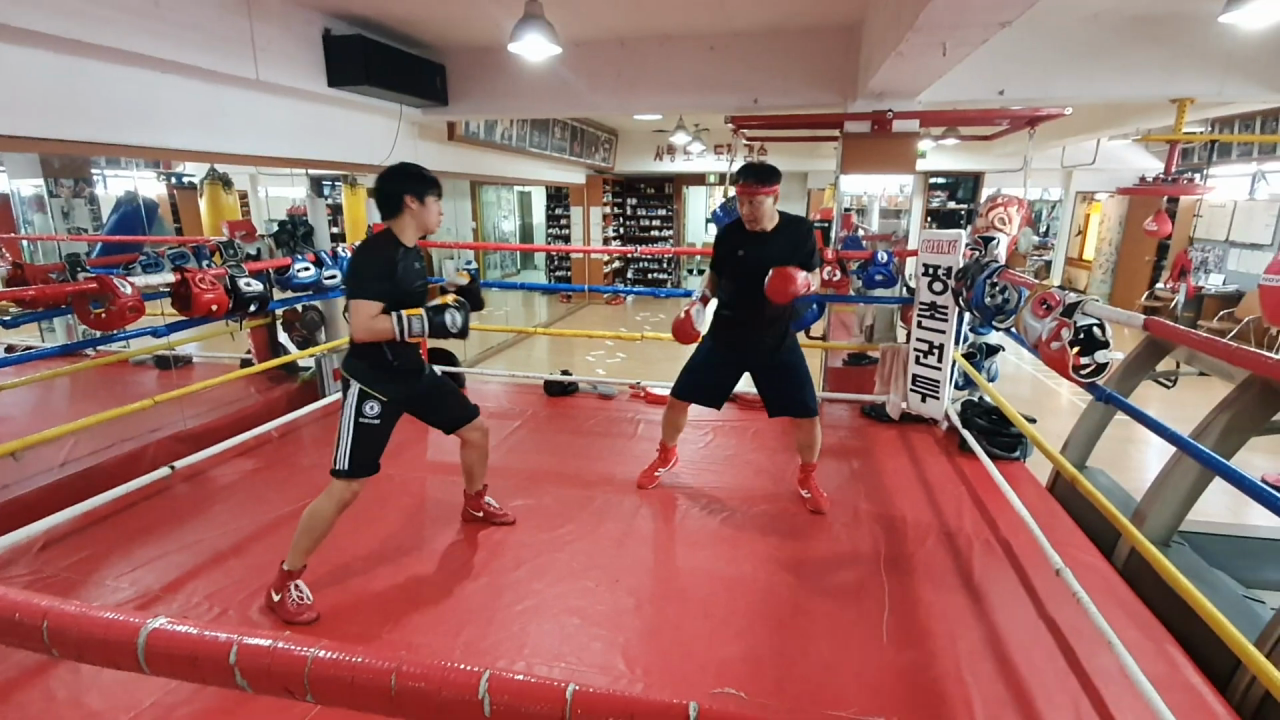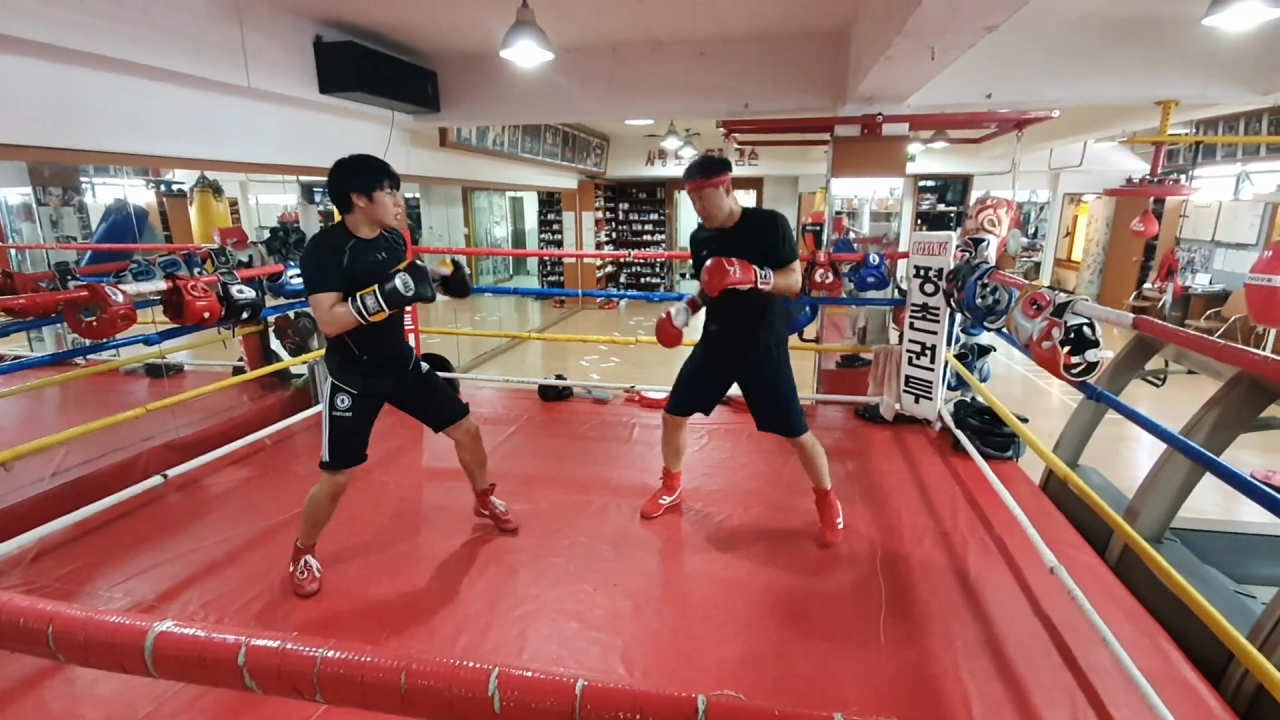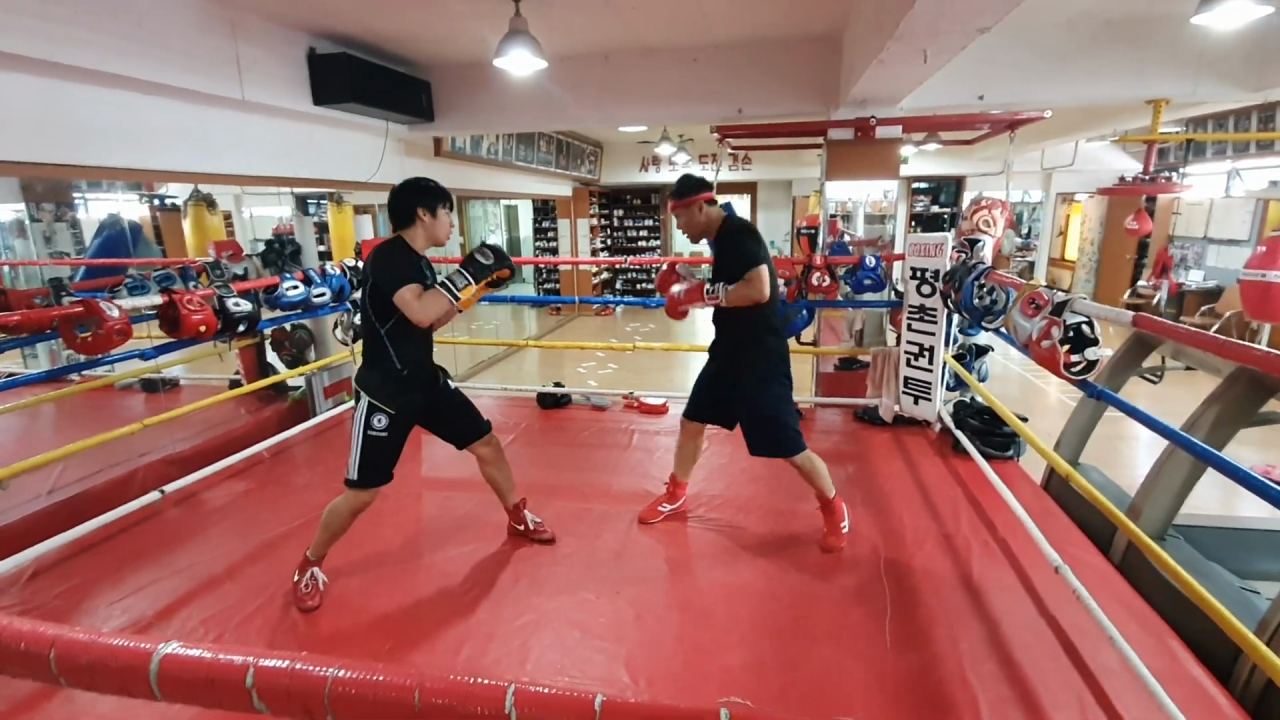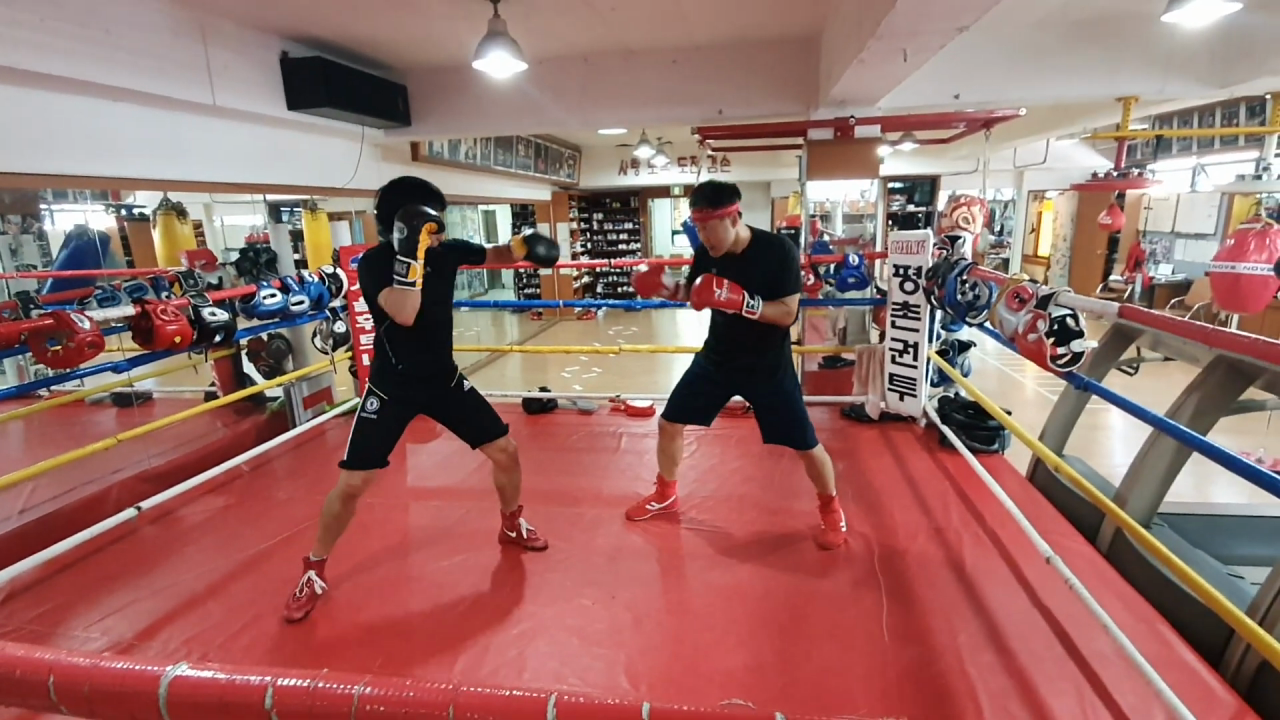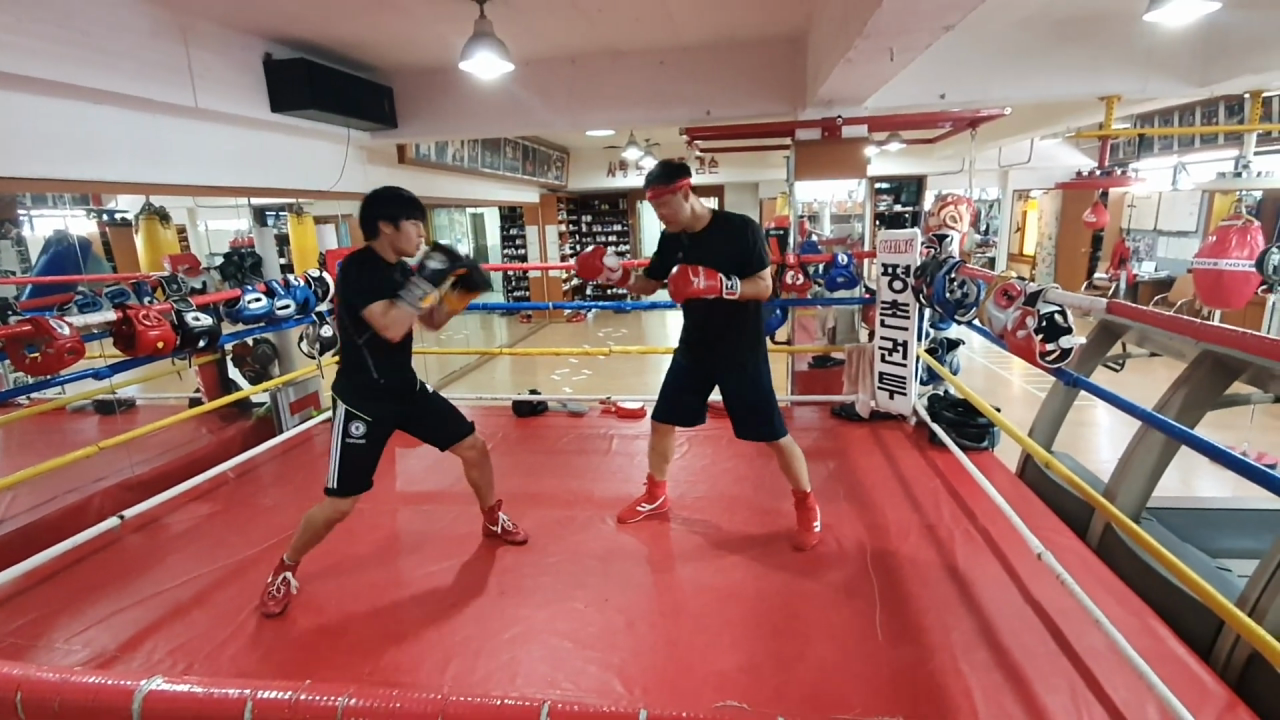
dt=0.7s
person 1, frame 1
left shoulder: (415, 251)
right shoulder: (376, 253)
right elbow: (362, 328)
left wrist: (454, 296)
right wrist: (432, 320)
left hip: (412, 371)
right hip: (371, 382)
left knee: (475, 430)
right knee: (346, 487)
left ankle: (476, 503)
right ankle: (286, 581)
person 1, frame 2
left shoulder: (394, 240)
right shoulder: (323, 249)
right elbow: (329, 322)
left wrist: (438, 275)
right wrist: (387, 293)
left hip: (402, 363)
right hip: (352, 377)
left knee: (466, 429)
right knee: (336, 479)
left ankle: (485, 500)
right ankle: (302, 554)
person 1, frame 3
left shoulder: (419, 262)
right shoulder: (388, 256)
right elbow: (421, 314)
left wrist: (476, 287)
right wrist: (471, 270)
left hip: (426, 381)
right hip: (384, 392)
left knee: (488, 445)
right knee: (361, 495)
left ankle: (518, 517)
right ankle: (310, 565)
person 1, frame 4
left shoulder: (446, 250)
right shoulder: (374, 262)
left elbow: (496, 256)
right elbow: (406, 315)
left wrist: (523, 246)
right wrist: (410, 248)
left hip: (442, 378)
right hip: (391, 384)
left knee: (505, 450)
right knee: (352, 482)
left ankle: (512, 525)
right ankle: (313, 569)
person 1, frame 5
left shoulder: (400, 269)
right shoulder: (358, 269)
left elbow: (433, 319)
right elbow: (392, 329)
left wrist: (463, 290)
right wrist: (428, 277)
left hip: (405, 390)
right hip: (362, 400)
left knee: (475, 447)
right knee: (338, 506)
left ankle: (493, 519)
right ankle: (286, 569)
person 2, frame 1
left shoulder: (800, 231)
right shoulder: (730, 233)
left elbow: (815, 276)
right elbow: (715, 278)
left wrist: (804, 282)
right wrist: (699, 304)
left hip: (778, 340)
right hip: (725, 336)
left knee: (806, 414)
right knee: (678, 400)
left ankle: (807, 479)
right ankle: (664, 458)
person 2, frame 2
left shoulder: (770, 225)
right shoulder: (701, 236)
left elbow: (793, 281)
left wrist: (750, 275)
right wrist: (687, 308)
left hip: (764, 347)
right hip: (714, 345)
left knee: (797, 433)
right knee: (673, 415)
left ankle: (827, 501)
right ankle: (671, 486)
person 2, frame 3
left shoulder: (739, 232)
right shoulder: (718, 240)
left elbow: (759, 292)
left wrist: (701, 293)
right wrist: (686, 284)
left hip: (763, 357)
right hip: (728, 352)
left knee: (791, 448)
right knee: (692, 422)
left ankle: (834, 510)
right ankle: (676, 494)
person 2, frame 4
left shoulder: (778, 250)
right shoulder: (706, 253)
left elbow: (787, 313)
right elbow: (694, 296)
left wrist: (740, 301)
right wrist: (667, 286)
left hip: (769, 364)
right hip: (717, 357)
left knee: (806, 445)
right knee: (669, 423)
left ankle: (831, 509)
right ankle: (665, 494)
person 2, frame 5
left shoulder: (741, 229)
right shoulder: (671, 240)
left elbow: (764, 287)
right elbow: (648, 285)
left wrist: (716, 284)
right wrist: (617, 273)
left hip: (742, 352)
right hip: (694, 350)
left knee: (774, 434)
right knee: (663, 423)
left ankle: (807, 508)
right ankle: (656, 495)
